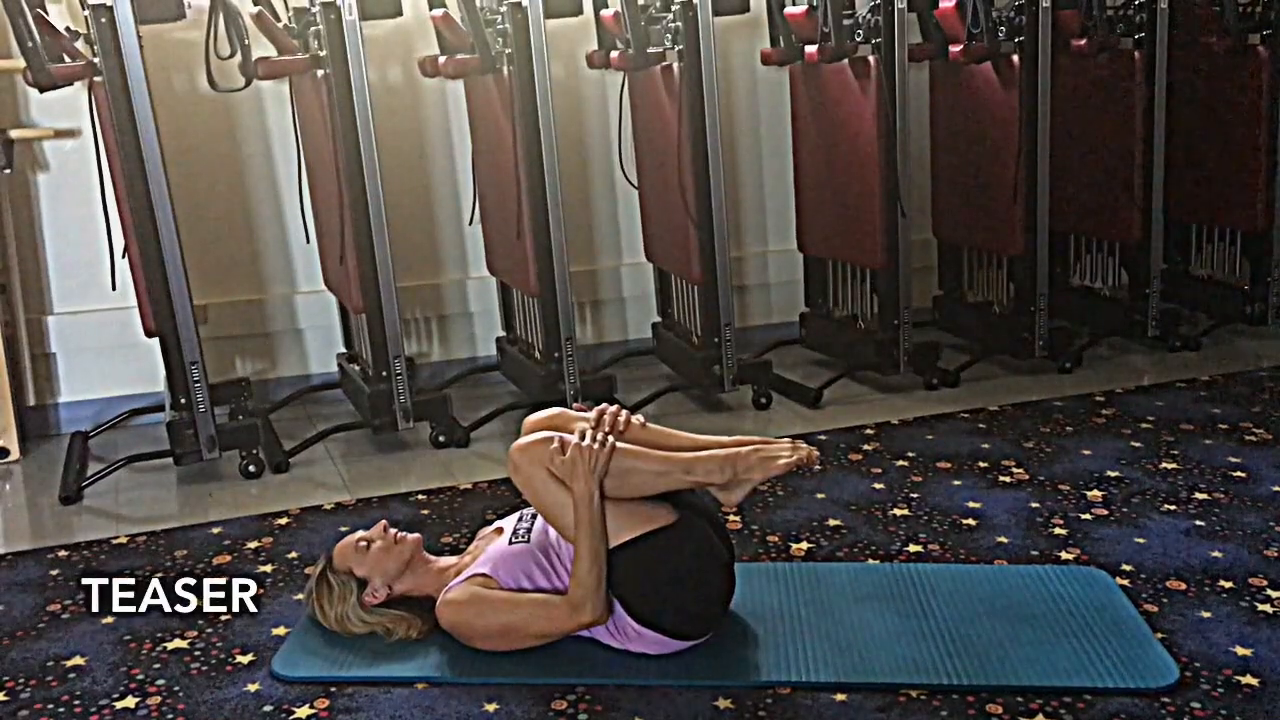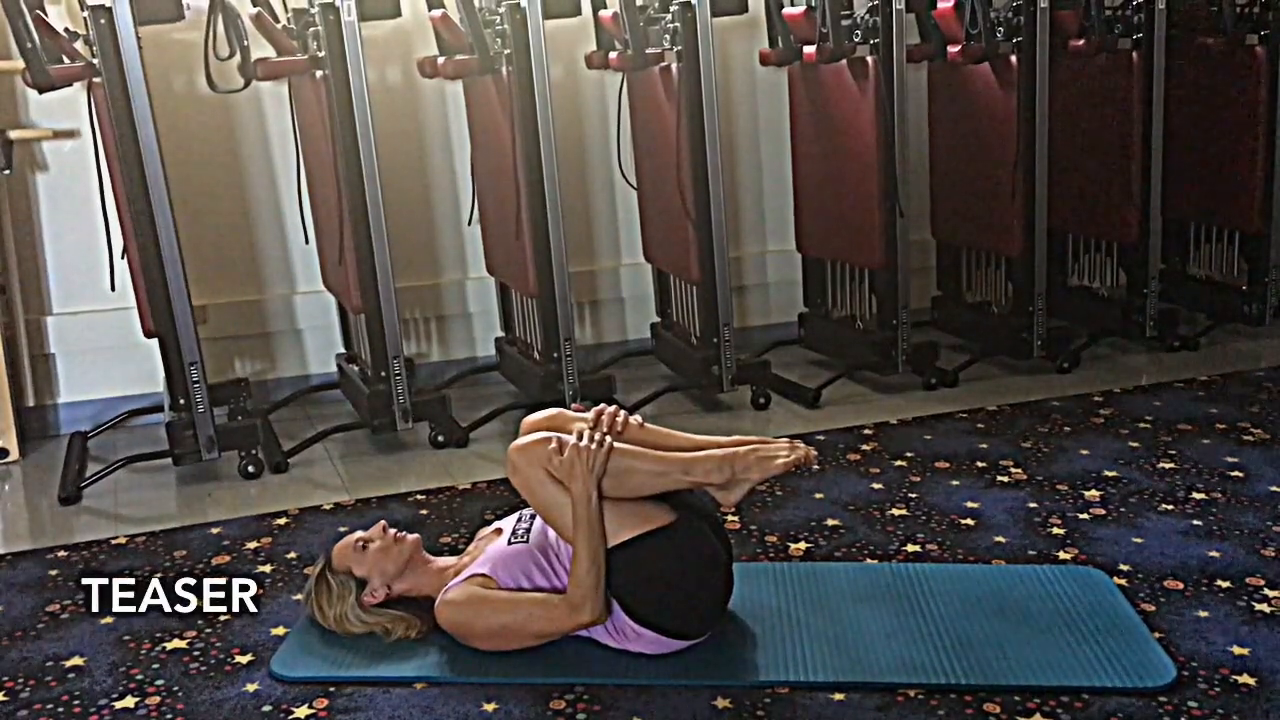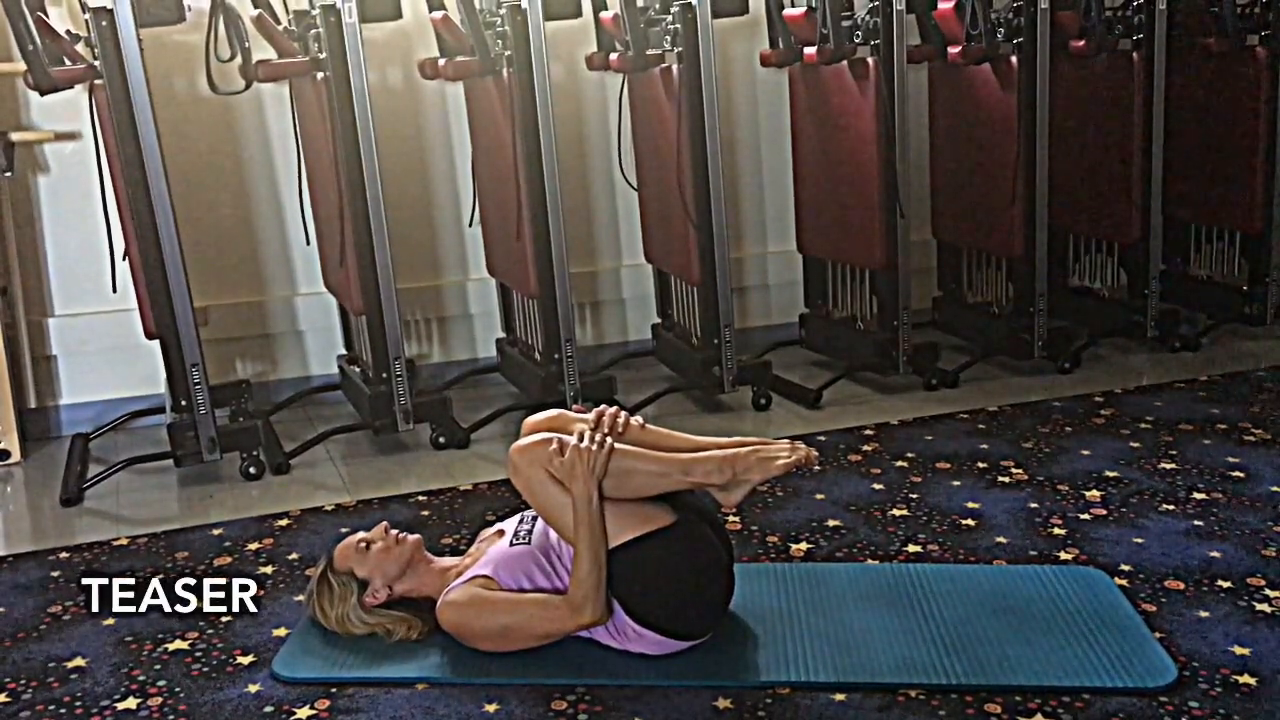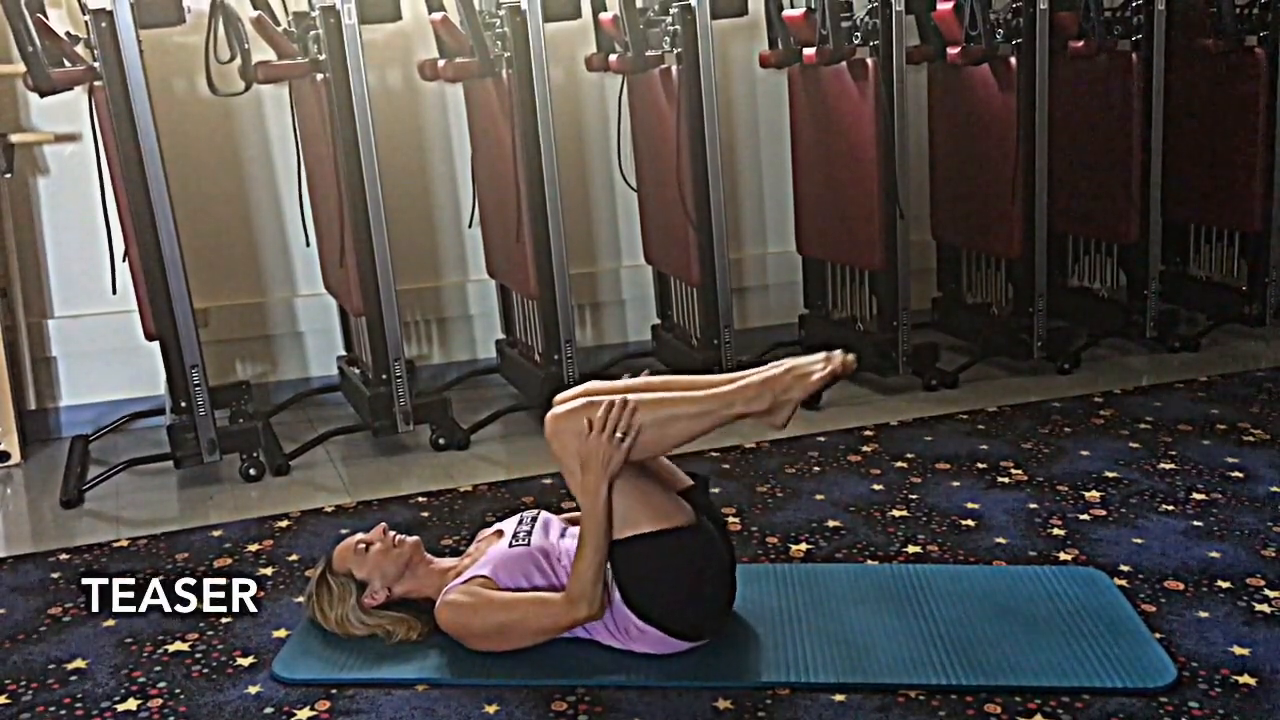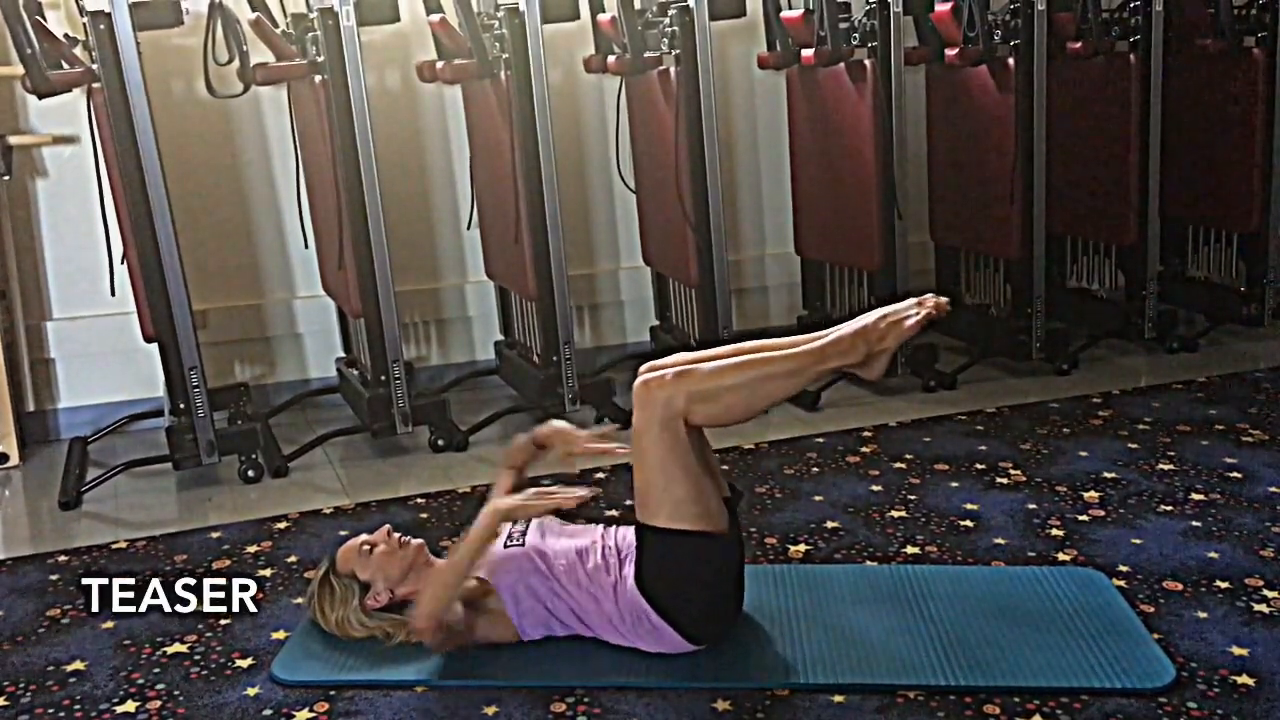
dt=0.7s
person 1, frame 1
left shoulder: (484, 545)
right shoulder: (457, 608)
left elbow: (585, 520)
right elbow: (586, 609)
left wrist: (607, 433)
right wrist: (585, 489)
left hip: (689, 551)
right hip: (672, 600)
left knee: (545, 426)
right knee: (534, 453)
left ankle: (730, 460)
right ankle: (728, 467)
person 1, frame 2
left shoulder: (484, 544)
right shoulder: (455, 609)
left elbow: (593, 522)
right elbow: (585, 610)
left wrist: (605, 435)
right wrist: (583, 489)
left hip: (686, 549)
right hip: (670, 593)
left knee: (544, 426)
right knee: (532, 453)
left ankle: (735, 451)
right ankle: (726, 470)
person 1, frame 3
left shoulder: (485, 545)
right shoulder: (457, 610)
left elbow: (592, 521)
right elbow: (586, 611)
left wrist: (606, 437)
right wrist: (584, 489)
left hip: (689, 555)
right hip: (672, 597)
left knee: (546, 427)
right knee: (534, 454)
left ankle: (734, 453)
right ankle: (725, 472)
person 1, frame 4
left shoulder: (485, 546)
right shoulder: (457, 611)
left elbow: (612, 520)
right elbow: (585, 605)
right wrist: (596, 480)
left hip: (692, 557)
right hip: (677, 597)
left knee: (580, 405)
right knee: (570, 422)
left ankle: (764, 387)
right ankle: (759, 396)
person 1, frame 5
left shoulder: (472, 561)
right shoulder: (455, 608)
left elbow: (500, 477)
right elbow: (425, 621)
left wrist: (538, 440)
right wrist: (491, 518)
left hip: (688, 576)
right hip: (681, 601)
left knee: (663, 382)
right knee: (659, 392)
left ankle: (854, 345)
right ankle: (852, 346)
